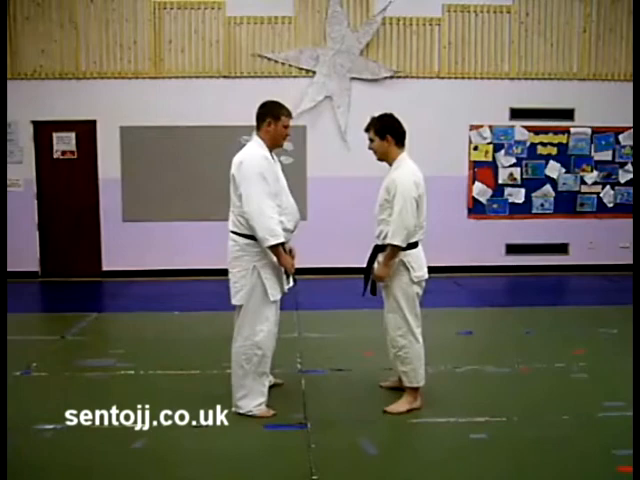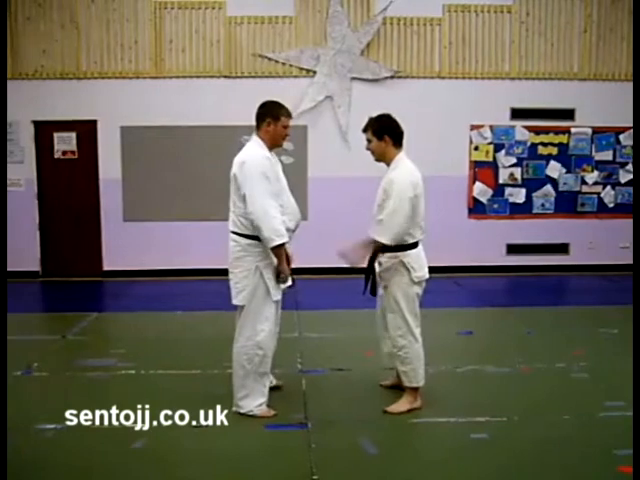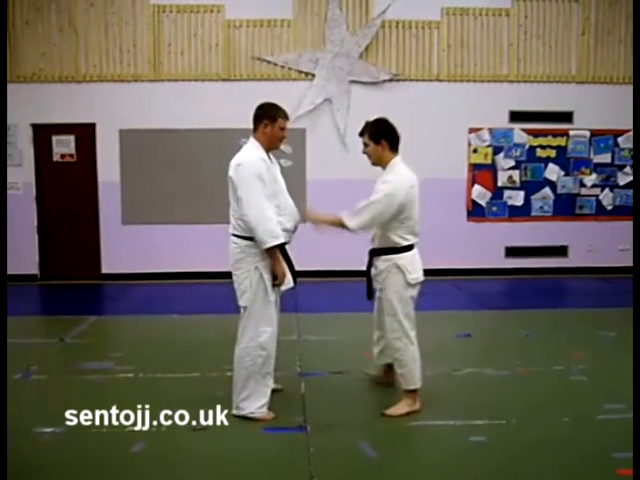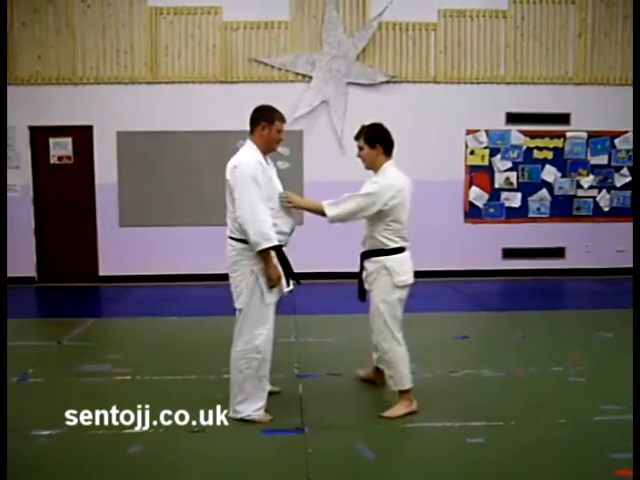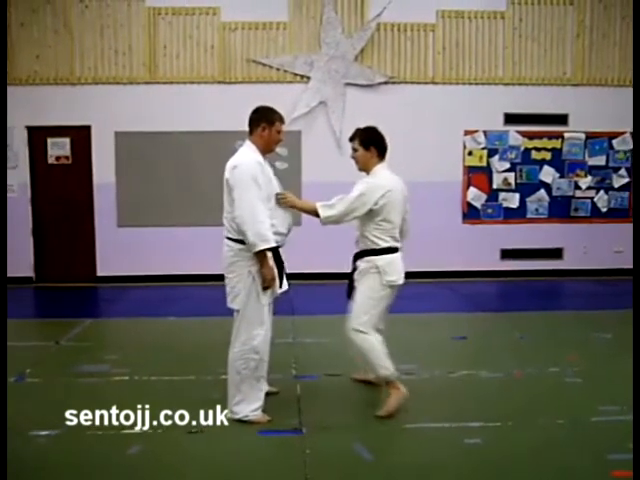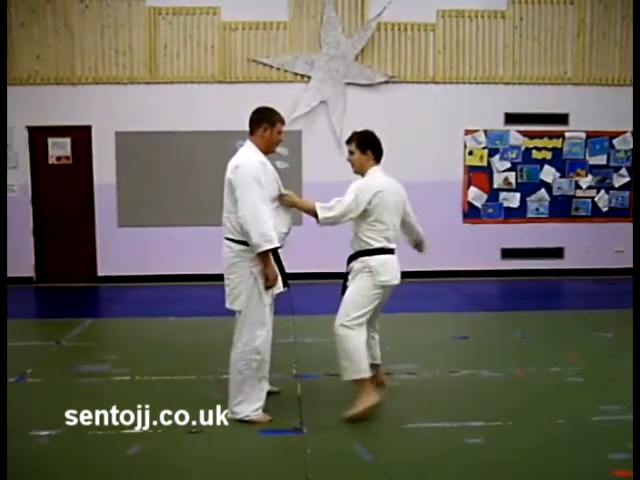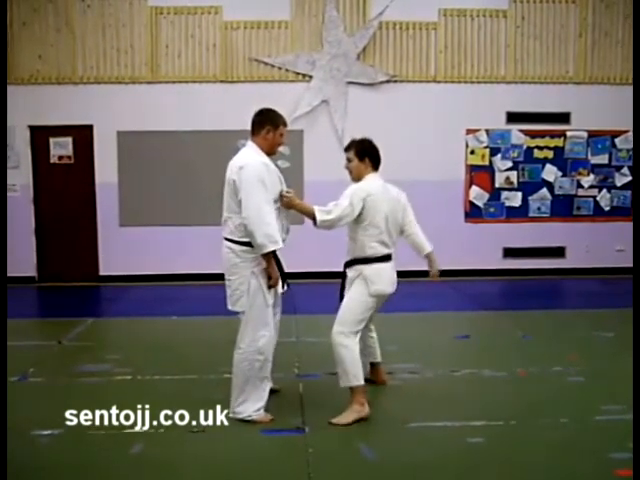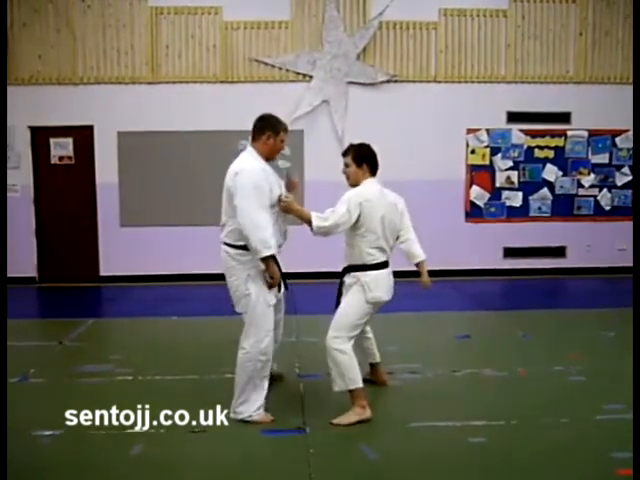
dt=0.5s
person 1, frame 1
left shoulder: (265, 156)
right shoulder: (253, 159)
right elbow: (258, 212)
left wrist: (284, 245)
right wrist: (281, 254)
left hip: (264, 249)
right hip: (254, 253)
left knee: (265, 321)
right knee: (254, 328)
left ankle: (259, 376)
right ankle: (248, 400)
person 1, frame 2
left shoulder: (263, 157)
right shoulder: (254, 160)
right elbow: (263, 213)
left wrist: (281, 251)
right wrist: (280, 256)
left hip: (263, 250)
right hip: (254, 253)
left knee: (267, 322)
right knee: (255, 329)
left ankle: (260, 378)
right ankle: (249, 400)
person 1, frame 3
left shoulder: (264, 159)
right shoulder: (250, 162)
right elbow: (258, 216)
left wrist: (277, 256)
right wrist: (276, 259)
left hip: (265, 251)
right hip: (256, 254)
left knee: (266, 324)
right knee: (258, 329)
left ankle: (260, 381)
right ankle: (248, 403)
person 1, frame 4
left shoulder: (261, 162)
right shoulder: (246, 164)
right elbow: (252, 218)
left wrist: (272, 258)
right wrist: (269, 261)
left hip: (263, 253)
right hip: (252, 256)
left knee: (262, 325)
right knee: (254, 331)
left ankle: (256, 384)
right ankle: (245, 405)
person 1, frame 5
left shoulder: (256, 161)
right shoulder: (247, 164)
right elbow: (250, 218)
left wrist: (267, 260)
right wrist: (264, 263)
left hip: (257, 254)
right hip: (250, 257)
left knee: (260, 326)
right knee: (252, 332)
left ankle: (255, 384)
right ankle: (244, 406)
person 1, frame 6
left shoulder: (253, 160)
right shoulder: (250, 164)
right elbow: (254, 218)
left wrist: (271, 247)
right wrist: (267, 262)
left hip: (254, 254)
right hip: (250, 256)
left knee: (260, 326)
right knee: (253, 332)
left ankle: (256, 383)
right ankle: (244, 406)
person 1, frame 7
left shoulder: (250, 160)
right shoulder: (254, 165)
right elbow: (257, 217)
left wrist: (280, 215)
right wrist: (270, 262)
left hip: (251, 253)
right hip: (250, 257)
left knee: (266, 323)
right knee: (256, 333)
left ankle: (260, 382)
right ankle: (245, 406)
person 1, frame 8
left shoulder: (253, 165)
right shoulder: (250, 170)
right elbow: (252, 221)
left wrist: (282, 192)
right wrist: (270, 263)
left hip: (254, 256)
right hip: (247, 259)
left knee: (273, 313)
right knee: (259, 333)
left ankle: (264, 369)
right ankle: (246, 407)
person 2, frame 1
left shoulder: (403, 176)
right shoulder: (401, 171)
left elbow: (402, 228)
left wrist: (385, 264)
left hip: (401, 261)
right hip: (397, 259)
left knee: (404, 327)
right knee: (396, 324)
left ankle: (413, 394)
right ankle: (404, 377)
person 2, frame 2
left shoulder: (401, 177)
right shoulder: (399, 171)
left elbow: (392, 228)
left wrist: (362, 250)
right wrist: (366, 247)
left hip: (402, 261)
right hip: (394, 259)
left knee: (404, 327)
right knee: (388, 322)
left ankle: (413, 394)
right ankle: (402, 376)
person 2, frame 3
left shoulder: (396, 181)
right shoulder: (397, 175)
left elbow: (364, 216)
right elbow: (373, 213)
left wrist: (323, 219)
left hip: (397, 264)
right hip: (391, 261)
left knee: (400, 329)
right knee: (384, 321)
left ankle: (411, 397)
right ankle: (389, 371)
person 2, frame 4
left shoulder: (385, 185)
right shoulder: (395, 179)
left elbow: (345, 208)
left wrist: (302, 203)
left hip: (387, 266)
right hip: (386, 262)
left knee: (388, 331)
right knee: (380, 324)
left ankle: (407, 398)
right ankle: (379, 372)
person 2, frame 5
left shoulder: (373, 185)
right shoulder: (396, 183)
left elbow: (337, 210)
right elbow: (403, 223)
left wrist: (298, 203)
left hip: (378, 265)
right hip: (385, 261)
left knee: (358, 328)
right knee: (370, 323)
left ankle: (394, 385)
right ankle: (373, 372)
person 2, frame 6
left shoulder: (366, 186)
right shoulder: (394, 186)
left elbow: (334, 213)
right elbow: (409, 221)
left wrist: (297, 202)
right wrist: (418, 241)
left hip: (372, 266)
right hip: (385, 262)
left knee: (346, 324)
right knee: (367, 321)
left ankle: (367, 391)
right ankle: (375, 373)
person 2, frame 7
left shoulder: (360, 191)
right shoulder: (396, 194)
left elbow: (329, 218)
right elbow: (412, 230)
left wrist: (296, 204)
right wrist: (431, 261)
left hip: (368, 273)
right hip: (382, 270)
left knee: (343, 333)
right knee: (362, 323)
left ankle: (359, 403)
right ankle: (376, 372)
person 2, frame 8
left shoulder: (357, 197)
right shoulder: (394, 199)
left elbow: (327, 224)
right elbow: (407, 236)
left wrist: (294, 209)
right wrist: (422, 270)
left hip: (365, 280)
right hip: (379, 276)
left knee: (337, 339)
right knee: (358, 325)
left ankle: (360, 406)
right ankle: (377, 373)
